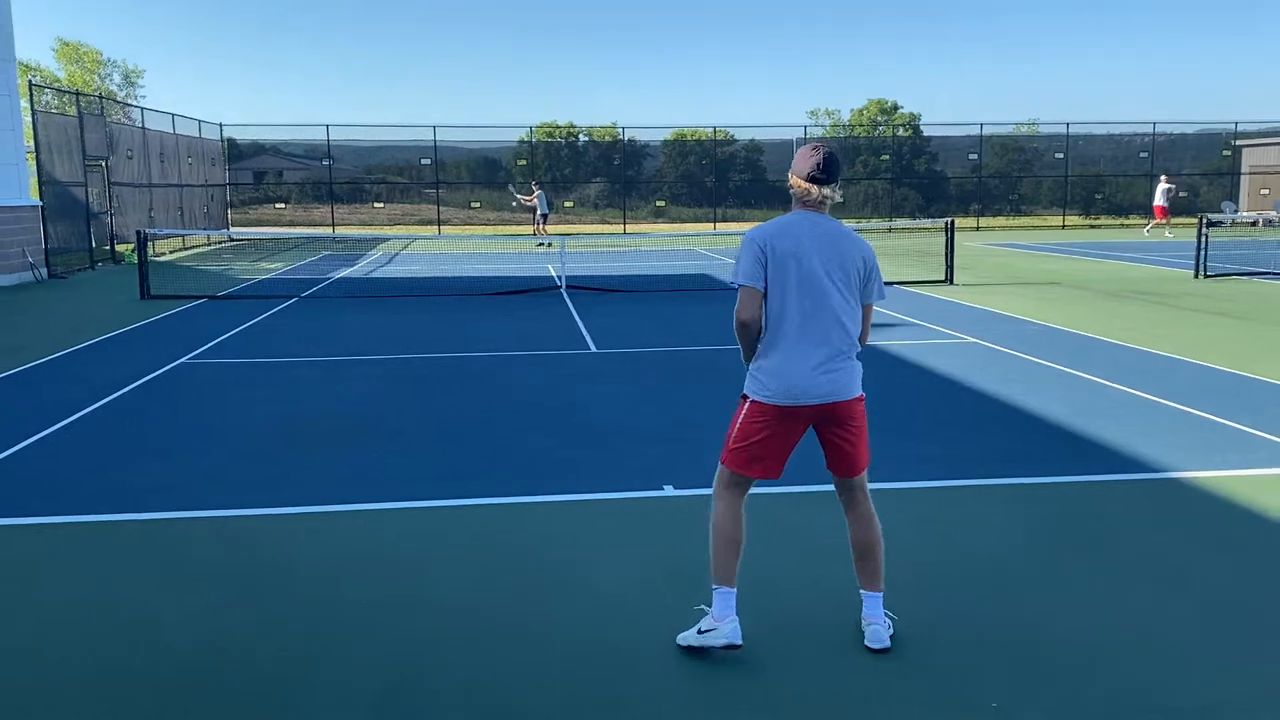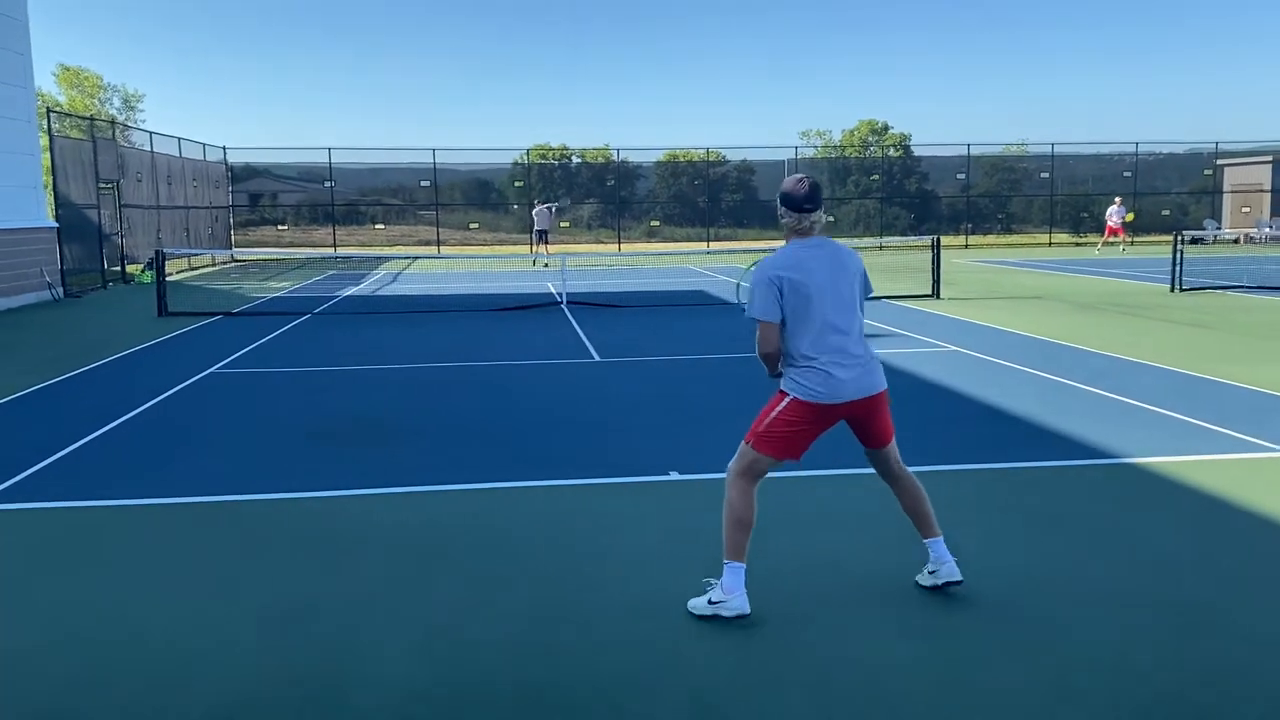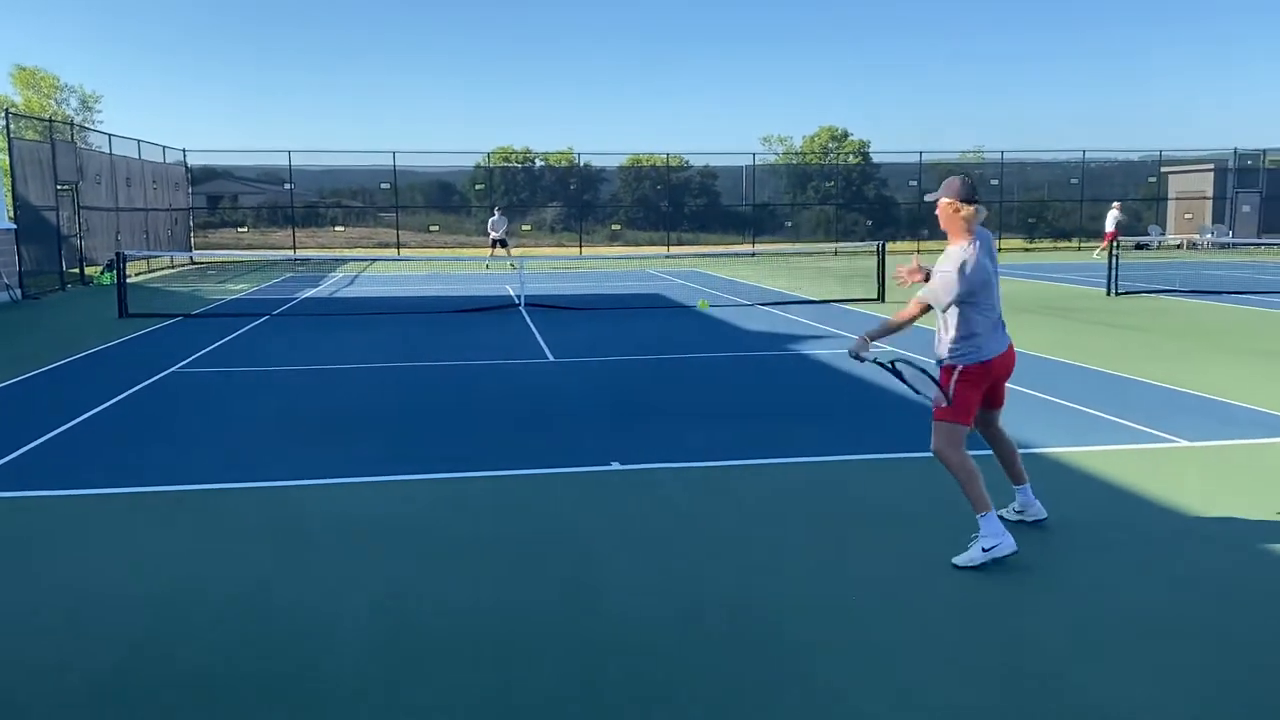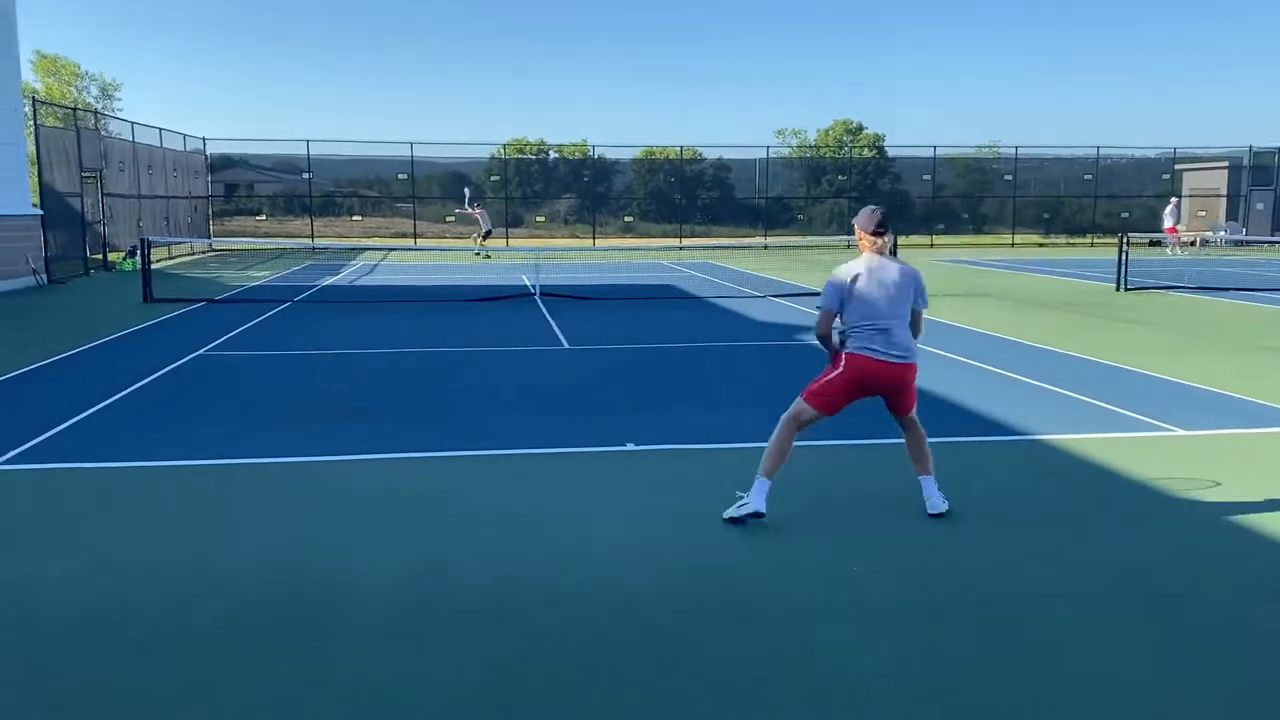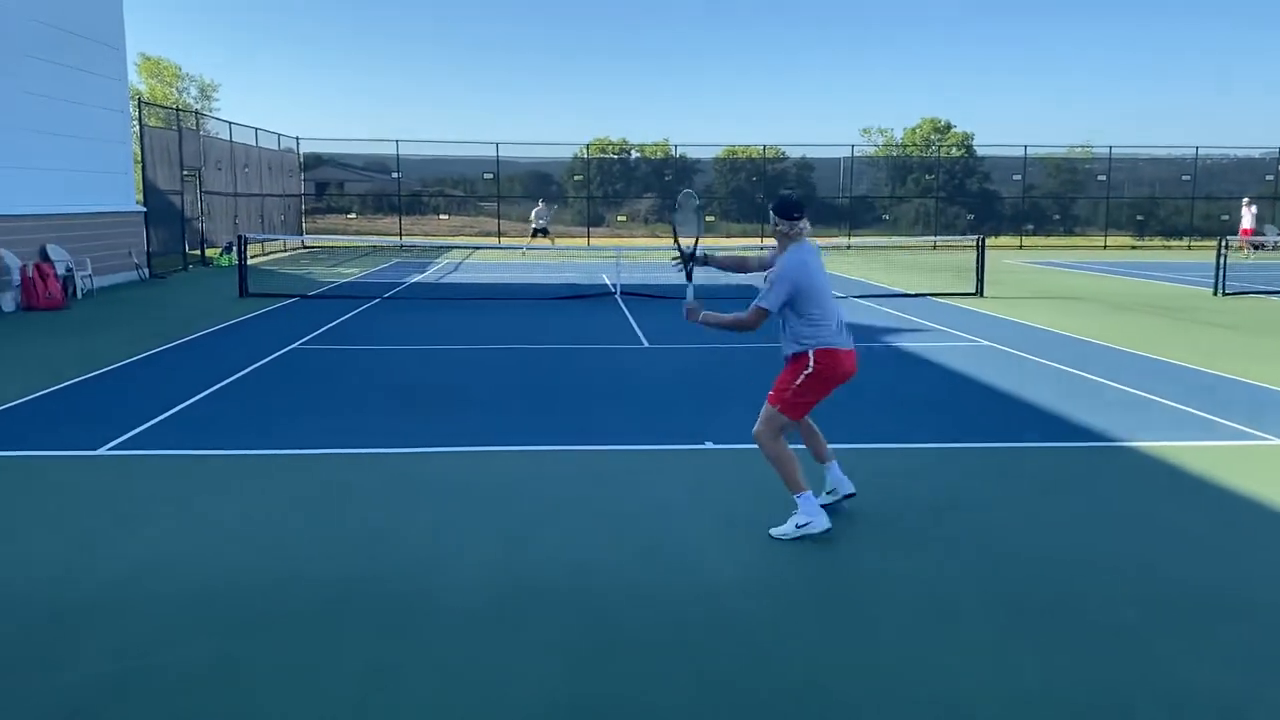
dt=1s
person 1, frame 1
left shoulder: (763, 238)
right shoulder: (859, 248)
left elbow: (747, 316)
right elbow: (863, 334)
left wrist: (752, 355)
left hip: (775, 389)
right hip: (842, 388)
left knee: (728, 491)
right knee: (857, 497)
left ankle: (723, 618)
right ankle: (877, 620)
person 1, frame 2
left shoulder: (771, 269)
right shoulder: (849, 257)
left elbow: (769, 346)
left wrist: (778, 369)
left hip: (812, 392)
right hip: (868, 385)
left knee: (743, 475)
right knee: (892, 467)
left ankle: (731, 589)
right ankle: (941, 562)
person 1, frame 3
left shoulder: (957, 262)
right shoulder: (981, 242)
left elbow: (914, 311)
left wrist: (869, 337)
right wrist: (924, 272)
left hip: (965, 363)
right hip: (998, 355)
left knee: (946, 447)
right knee: (990, 428)
left ankle: (993, 535)
right ankle: (1028, 502)
person 1, frame 4
left shoulder: (844, 273)
right shoulder: (912, 275)
left elbow: (822, 329)
left wrist: (838, 351)
left hip: (856, 365)
right hip: (902, 367)
left knee: (790, 423)
right knee: (909, 424)
left ankle: (756, 498)
right ankle: (933, 495)
person 1, frame 5
left shoulder: (788, 269)
right shoulder: (805, 250)
left elbow: (750, 321)
right elbow: (753, 263)
left wrist: (701, 318)
right wrist: (704, 259)
left hip: (821, 358)
right hip: (837, 355)
left knee: (766, 434)
right knee: (794, 417)
left ankle: (810, 514)
right ankle: (838, 481)
